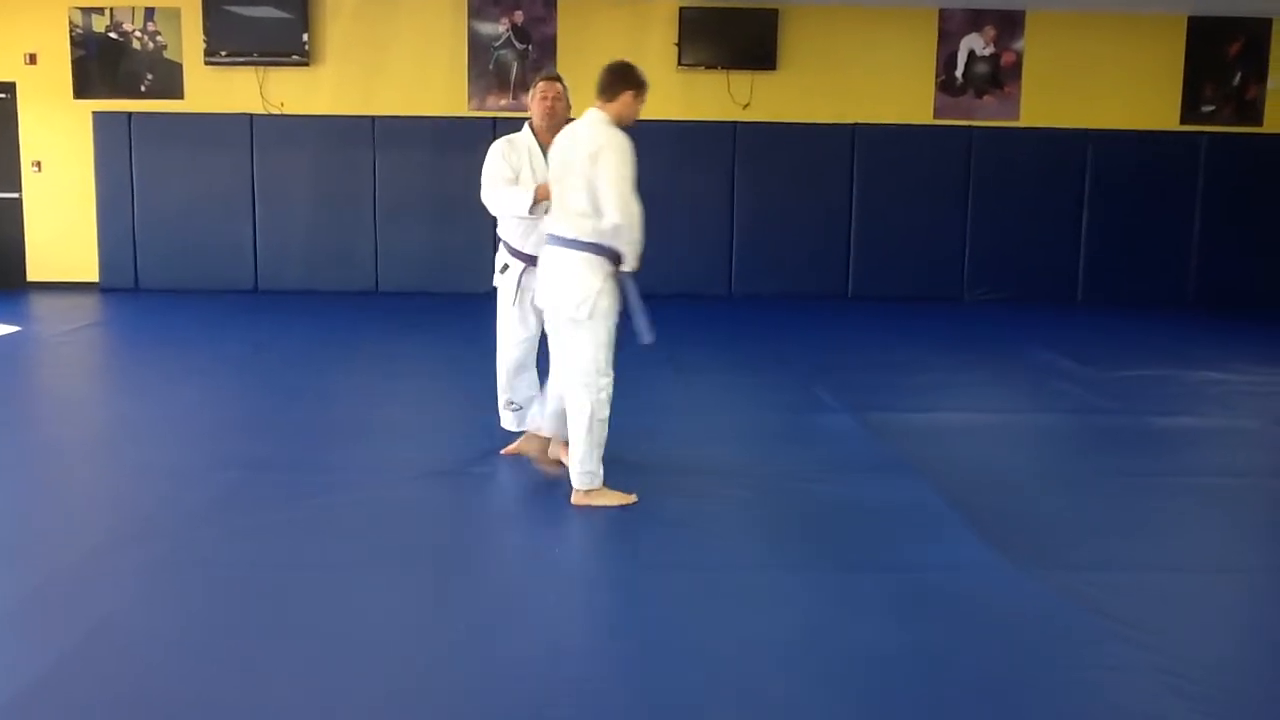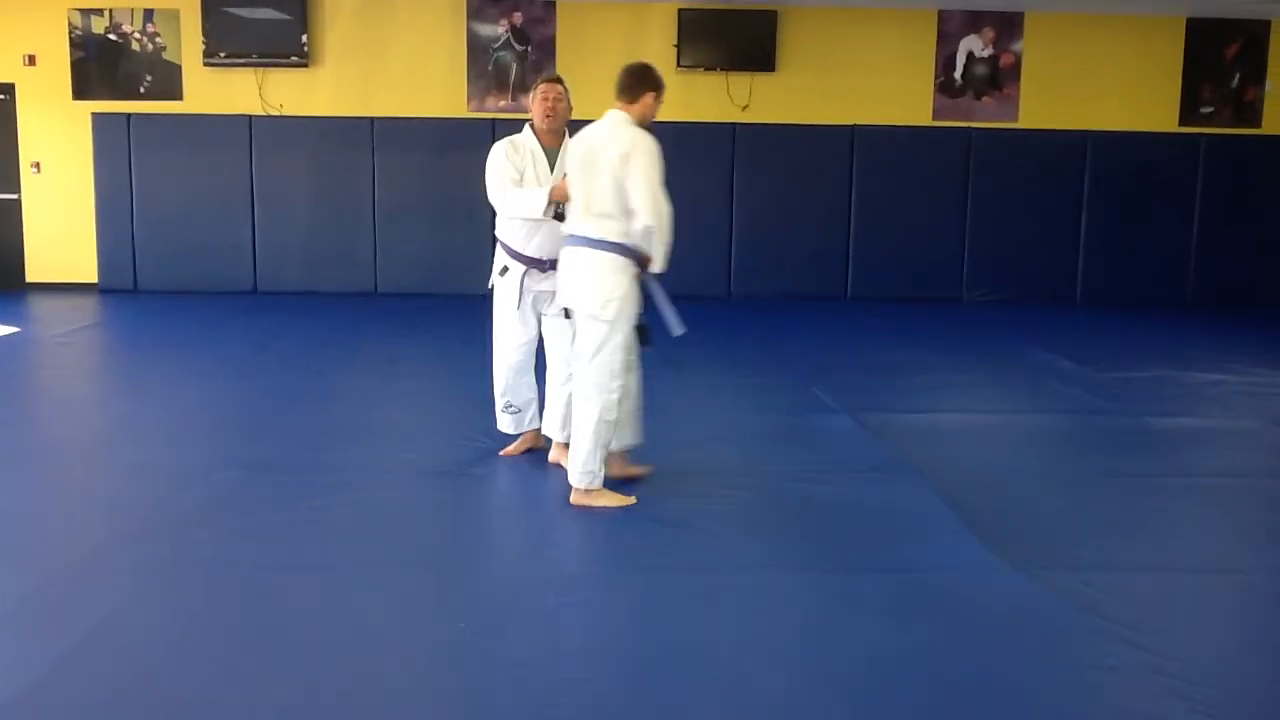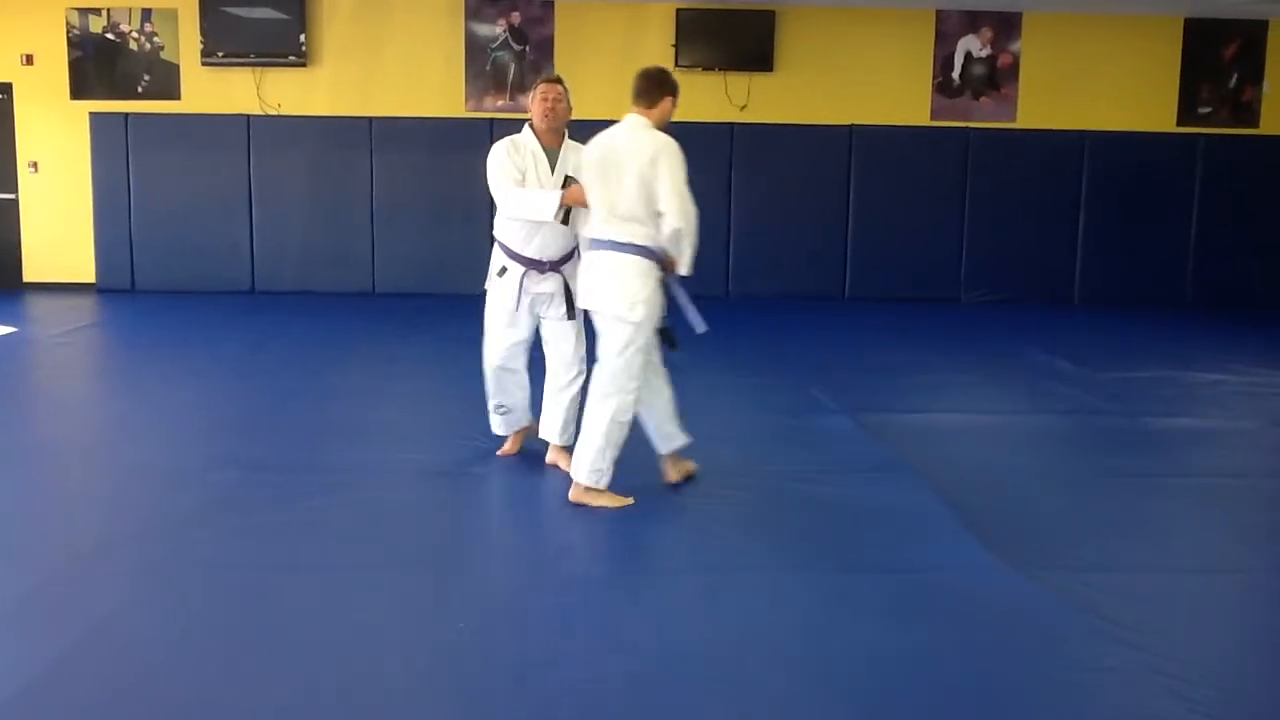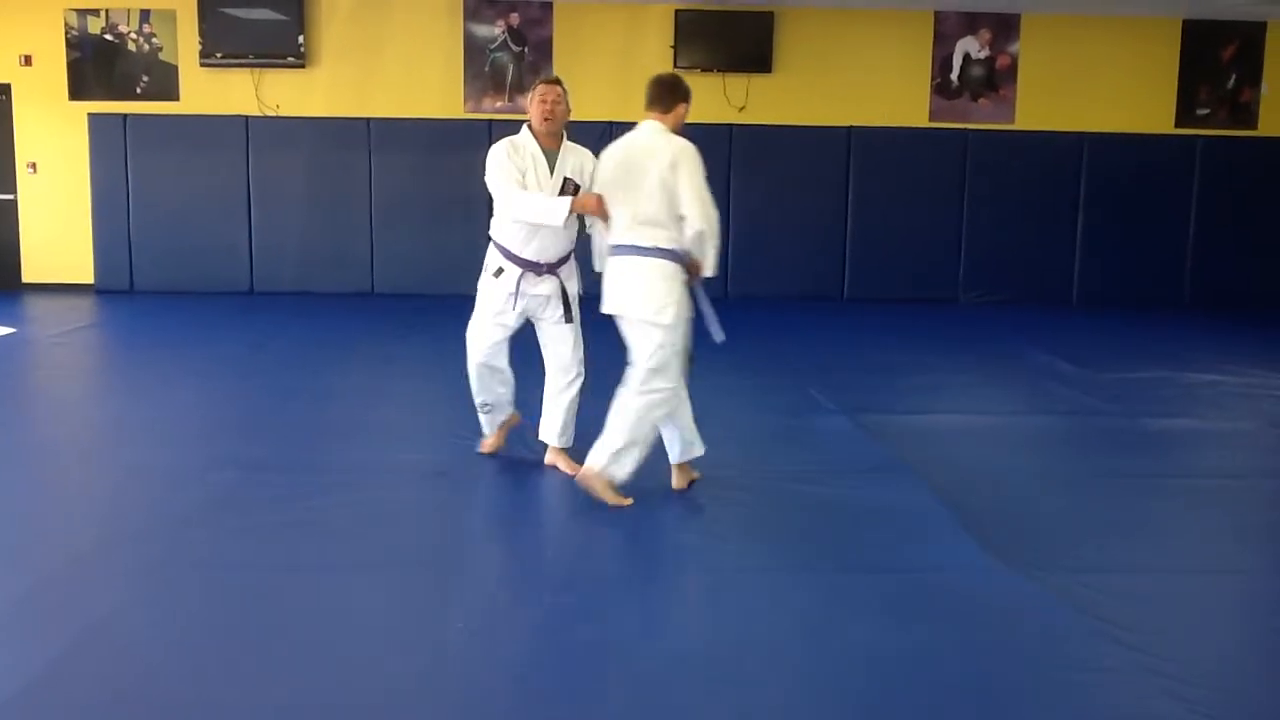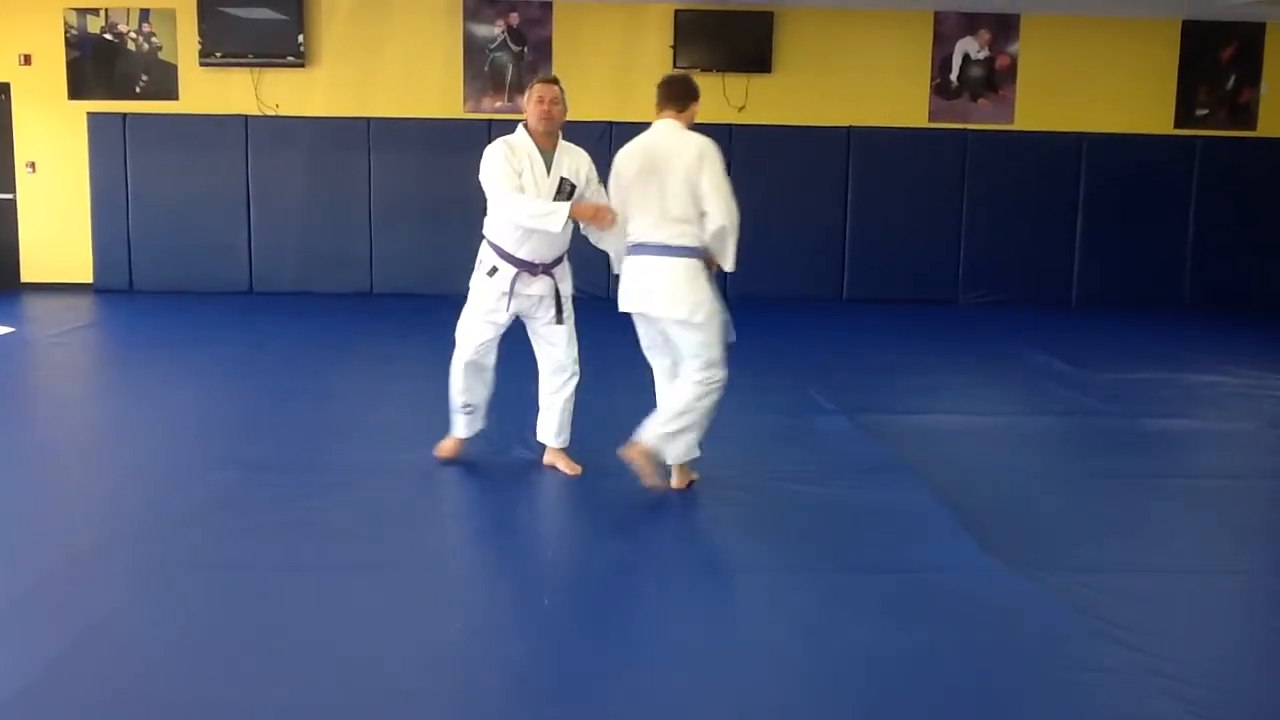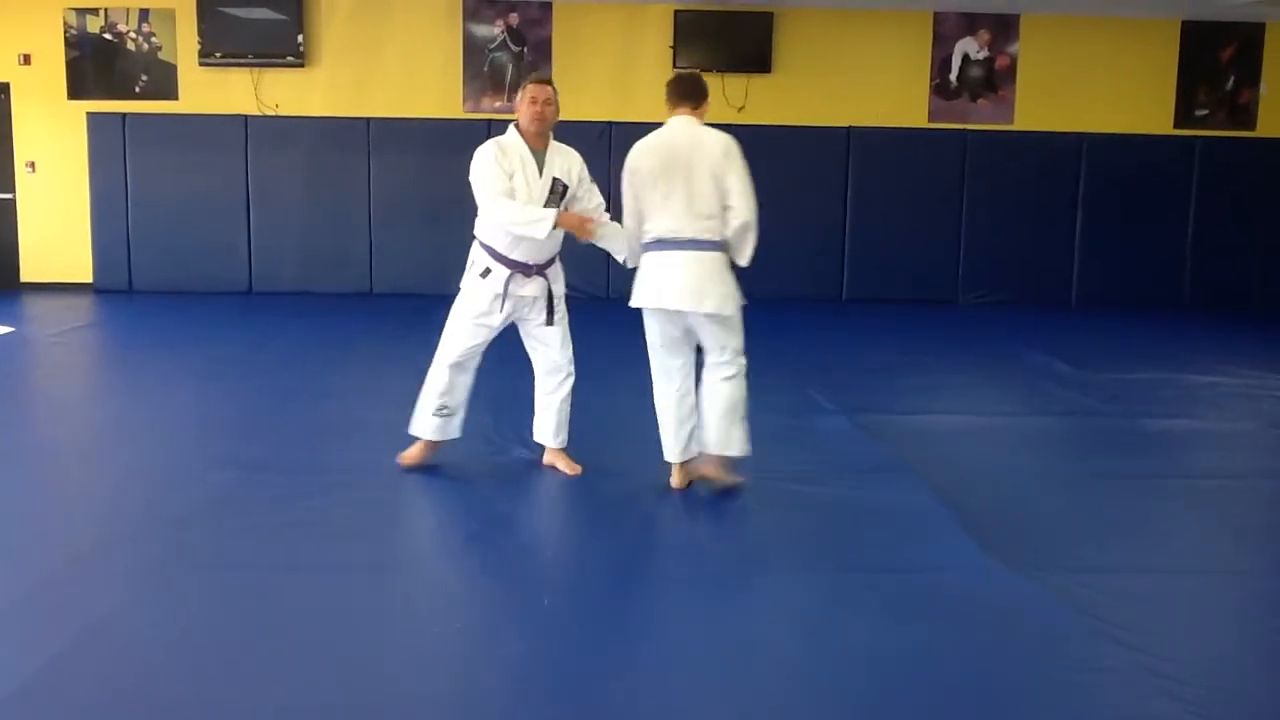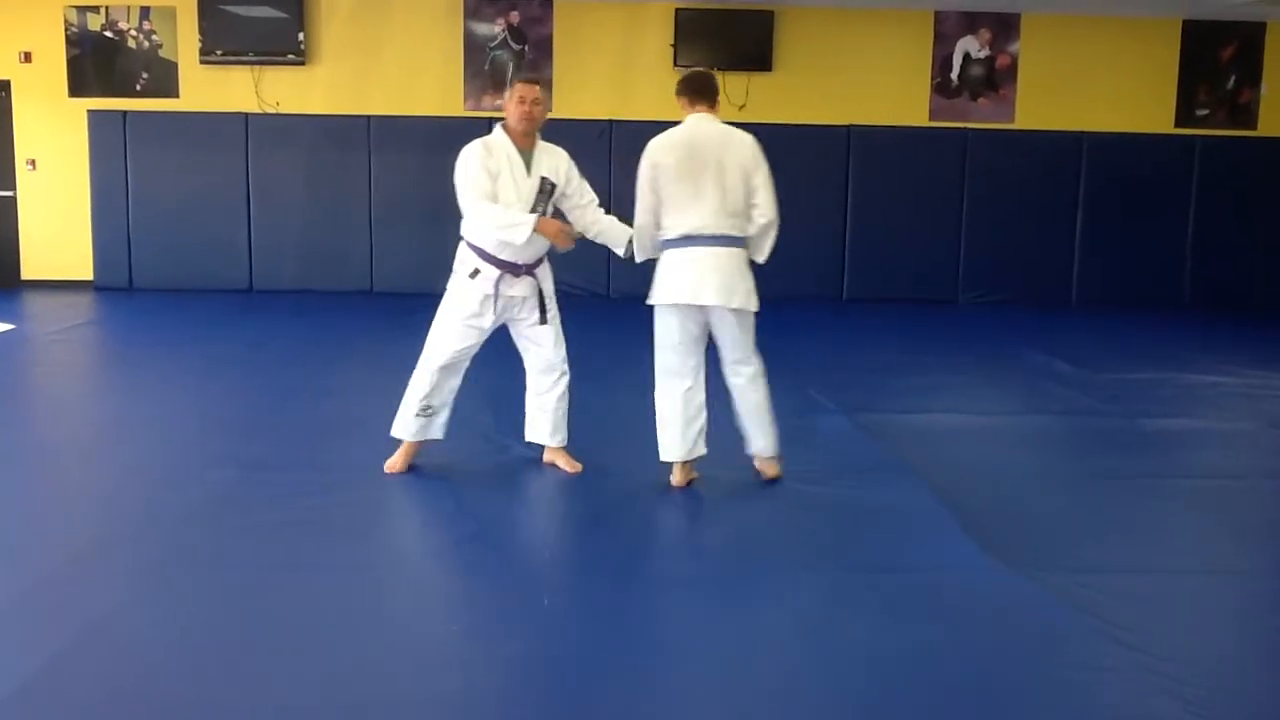
dt=0.1s
person 1, frame 1
left shoulder: (568, 135)
right shoulder: (611, 141)
right elbow: (620, 212)
right wrist: (627, 256)
left hip: (557, 258)
right hip: (585, 267)
left knee: (573, 368)
right knee: (591, 376)
left ankle: (570, 451)
right ankle: (586, 485)
person 1, frame 2
left shoulder: (585, 136)
right shoulder: (638, 142)
right elbow: (650, 213)
right wrist: (653, 257)
left hip: (577, 258)
right hip: (609, 267)
left knee: (621, 365)
right knee: (603, 378)
left ankle: (616, 453)
right ankle: (586, 485)
person 1, frame 3
left shoulder: (597, 144)
right shoulder: (661, 146)
right elbow: (678, 215)
right wrist: (676, 258)
left hip: (597, 265)
right hip: (632, 271)
left knee: (645, 365)
right knee: (618, 377)
left ankle: (672, 456)
right ankle: (586, 481)
person 1, frame 4
left shoulder: (613, 152)
right shoulder: (679, 150)
left elbow: (602, 220)
right elbow: (699, 218)
right wrist: (700, 262)
left hip: (620, 271)
right hip: (658, 274)
left knee: (665, 371)
right knee: (654, 381)
left ankle: (683, 463)
right ankle: (601, 469)
person 1, frame 5
left shoulder: (628, 152)
right shoulder: (700, 148)
left elbow: (619, 220)
right elbow: (722, 215)
right wrist: (719, 258)
left hip: (639, 271)
right hip: (683, 272)
left knee: (670, 371)
right knee: (706, 371)
left ankle: (679, 465)
right ankle: (646, 446)
person 1, frame 6
left shoulder: (641, 149)
right shoulder: (721, 144)
left elbow: (631, 219)
right elbow: (743, 211)
right wrist: (735, 252)
left hip: (655, 268)
right hip: (704, 266)
left knee: (671, 371)
right knee: (726, 363)
left ankle: (681, 464)
right ankle: (718, 457)
person 1, frame 7
left shoulder: (661, 145)
right shoulder: (744, 143)
left elbow: (645, 214)
right elbow: (766, 211)
left wrist: (657, 255)
right wrist: (749, 251)
left hip: (679, 264)
right hip: (727, 264)
left knee: (677, 370)
right knee: (743, 365)
left ankle: (680, 464)
right ankle: (766, 455)
person 2, frame 1
right shoulder: (505, 149)
right elbow: (496, 198)
right wrist: (539, 191)
right hip: (517, 269)
right knee: (513, 355)
left ankle: (559, 438)
right ankle: (533, 430)
person 2, frame 2
right shoulder: (507, 150)
right elbow: (504, 199)
right wrist: (554, 192)
left hip: (563, 273)
right hip: (516, 271)
left knee: (567, 359)
right knee: (512, 358)
left ankle: (560, 442)
right ankle: (529, 430)
person 2, frame 3
left shoulder: (584, 158)
right shoulder: (507, 150)
right elbow: (510, 200)
right wrist: (563, 198)
left hip: (561, 274)
right hip: (512, 271)
left knee: (568, 361)
right knee: (501, 356)
left ankle: (557, 445)
right ankle: (519, 425)
person 2, frame 4
left shoulder: (583, 160)
right shoulder: (506, 151)
left elbow: (601, 218)
right elbow: (513, 202)
right wrist: (572, 203)
left hip: (558, 277)
right hip: (508, 272)
left knee: (566, 364)
right knee: (484, 351)
left ankle: (556, 447)
right ankle: (501, 419)
person 2, frame 5
left shoulder: (578, 160)
right shoulder: (502, 151)
left elbow: (600, 219)
right elbow: (509, 206)
right wrist: (573, 211)
left hip: (550, 278)
right hip: (500, 272)
left knee: (562, 363)
right knee: (472, 350)
left ankle: (555, 448)
right ankle: (462, 430)
person 2, frame 6
left shoulder: (570, 161)
right shoulder: (492, 153)
left elbow: (594, 217)
right elbow: (496, 210)
left wrist: (633, 247)
right wrist: (557, 219)
left hip: (543, 279)
right hip: (492, 273)
left knee: (557, 364)
right knee: (456, 353)
left ankle: (554, 447)
right ankle: (430, 439)
person 2, frame 7
left shoulder: (557, 159)
right shoulder: (477, 153)
left elbow: (586, 211)
right elbow: (477, 211)
left wrist: (630, 237)
right wrist: (537, 224)
left hip: (530, 278)
right hip: (479, 275)
left knee: (551, 363)
right knee: (442, 357)
left ankle: (553, 446)
right ankle: (410, 443)
